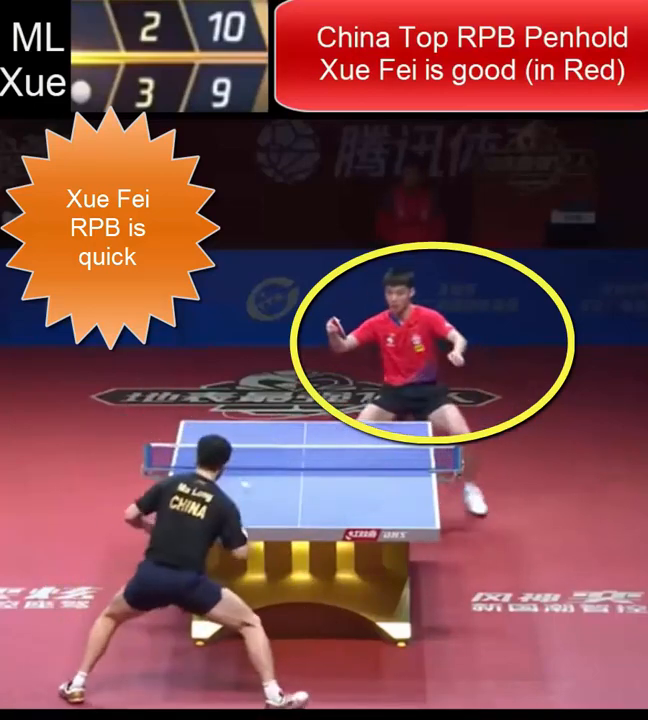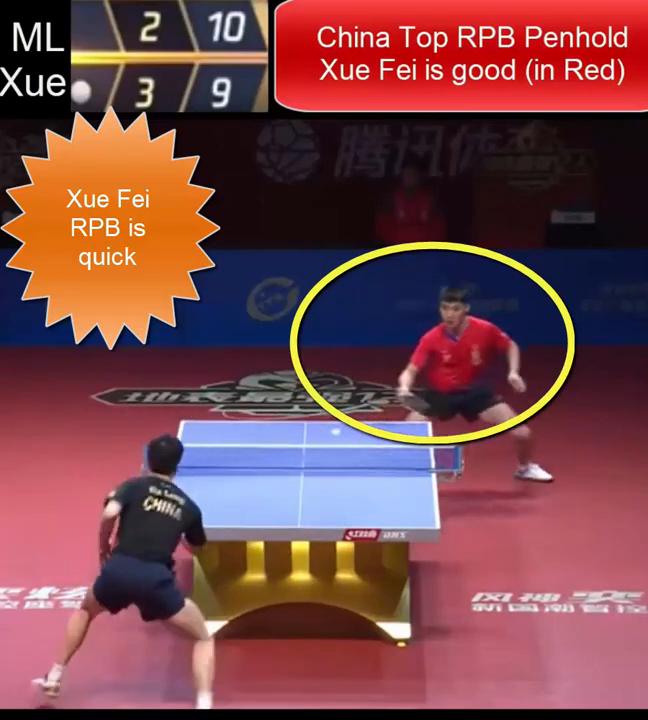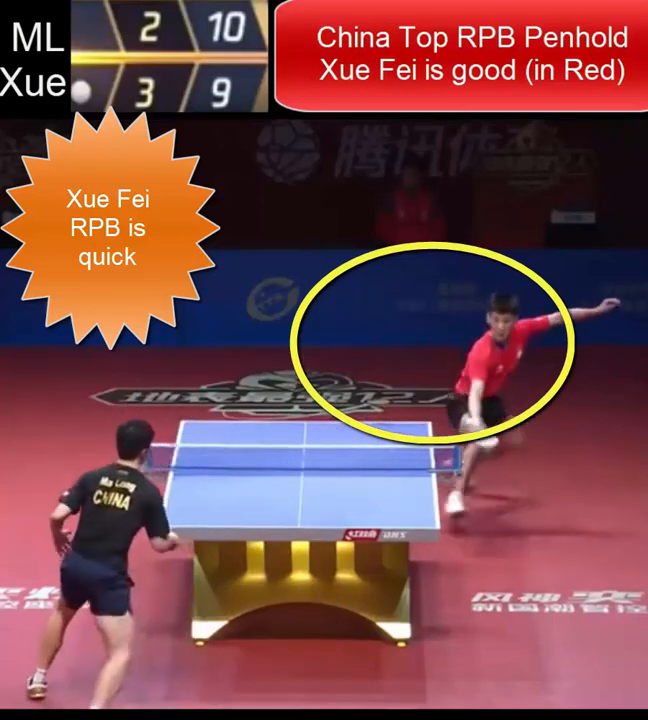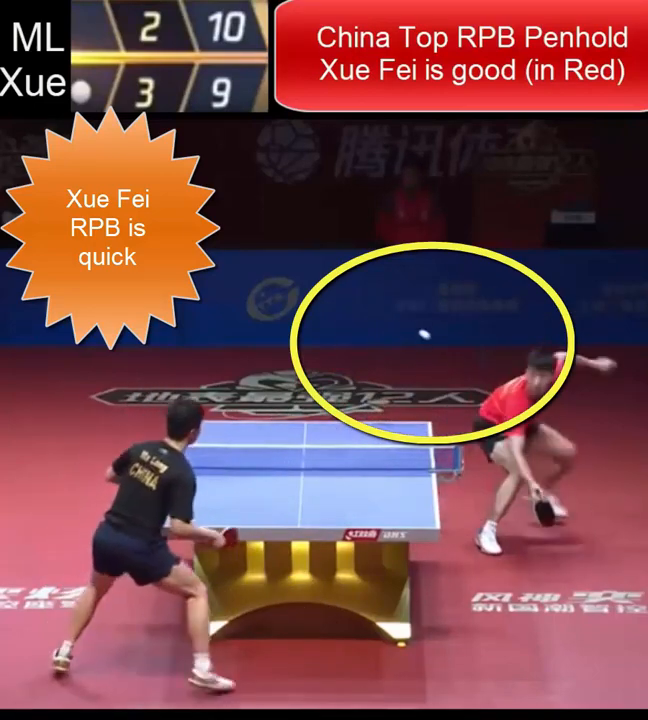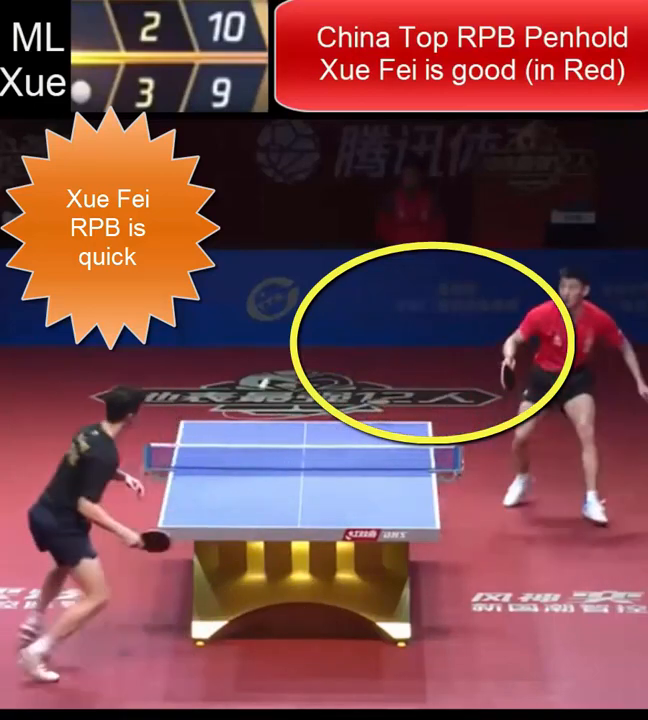
dt=0.5s
person 1, frame 1
left shoulder: (168, 485)
right shoulder: (223, 504)
left elbow: (131, 516)
right elbow: (240, 553)
left wrist: (149, 526)
right wrist: (239, 528)
left hip: (150, 575)
right hip: (189, 582)
left knee: (109, 617)
right knee: (251, 624)
left ankle: (77, 684)
right ankle: (274, 696)
person 1, frame 2
left shoulder: (132, 487)
right shoulder: (189, 506)
left elbow: (110, 514)
right elbow: (197, 548)
left wrist: (103, 546)
left hip: (118, 571)
right hip: (157, 581)
left knee: (86, 611)
right knee: (203, 639)
left ankle: (53, 679)
right ankle: (204, 705)
person 1, frame 3
left shoulder: (91, 478)
right shoulder: (149, 492)
left elbow: (57, 517)
right elbow: (160, 545)
left wrist: (60, 542)
right wrist: (173, 539)
left hip: (73, 565)
right hip: (108, 576)
left knee: (62, 614)
right knee: (120, 653)
left ankle: (38, 681)
right ankle: (95, 709)
person 1, frame 4
left shoulder: (139, 449)
right shoulder: (182, 473)
left elbow: (110, 475)
right elbow: (180, 528)
right wrist: (211, 536)
left hip: (106, 536)
right hip: (140, 547)
left knee: (95, 589)
right knee: (197, 593)
left ankle: (64, 654)
right ankle: (202, 671)
person 1, frame 5
left shoulder: (96, 434)
right shoulder: (99, 449)
right elbow: (86, 506)
left wrist: (124, 476)
right wrist: (123, 532)
left hip: (42, 514)
right hip: (58, 523)
left knee: (64, 568)
right knee: (97, 597)
left ankle: (33, 623)
right ankle: (36, 654)
person 2, frame 1
left shoulder: (428, 317)
right shoulder: (376, 324)
left elbow: (458, 338)
right elbow: (343, 345)
left wrist: (456, 351)
right wrist: (334, 335)
left hip: (427, 389)
right hip: (392, 391)
left knee: (462, 434)
left ankle: (470, 488)
person 2, frame 2
left shoulder: (484, 329)
right shoulder: (431, 339)
left elbow: (511, 346)
right elbow: (410, 371)
left wrist: (513, 372)
right wrist: (404, 388)
left hip: (475, 391)
right hip: (439, 394)
left knee: (522, 433)
left ankle: (525, 467)
person 2, frame 3
left shoulder: (520, 330)
right shoulder: (481, 352)
left elbow: (557, 318)
right elbow: (475, 390)
left wrist: (597, 310)
right wrist: (474, 419)
left hip: (491, 399)
right hip: (465, 402)
left knee: (515, 442)
right knee: (477, 443)
right ankle: (456, 496)
person 2, frame 4
left shoulder: (554, 373)
right shoulder: (515, 401)
left elbow: (561, 358)
right elbow: (517, 448)
left wrist: (594, 363)
right wrist: (531, 482)
left hip: (523, 425)
right hip: (491, 426)
left knee: (568, 453)
right knee: (517, 475)
left ankle: (546, 495)
right ankle: (488, 531)
person 2, frame 5
left shoulder: (598, 317)
right shoulder: (541, 314)
left elbow: (624, 348)
right elbow: (513, 340)
right wrist: (508, 355)
left hip: (577, 377)
right hip: (543, 376)
left knee: (586, 432)
right knee: (521, 436)
left ankle: (591, 500)
right ankle: (522, 479)
